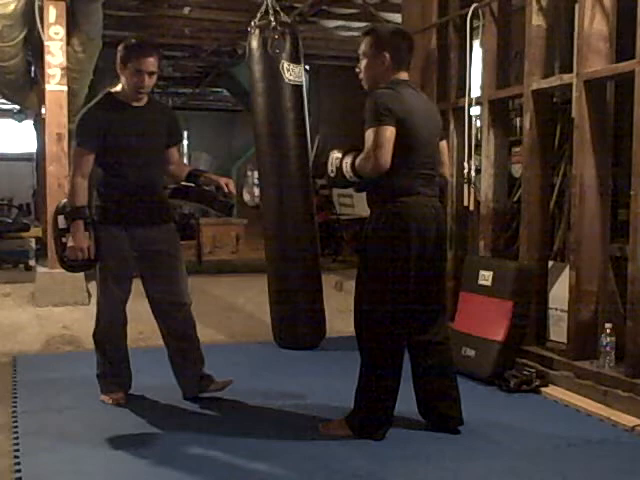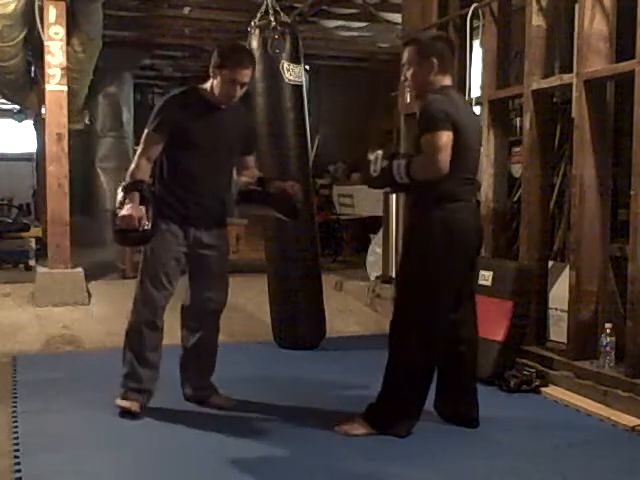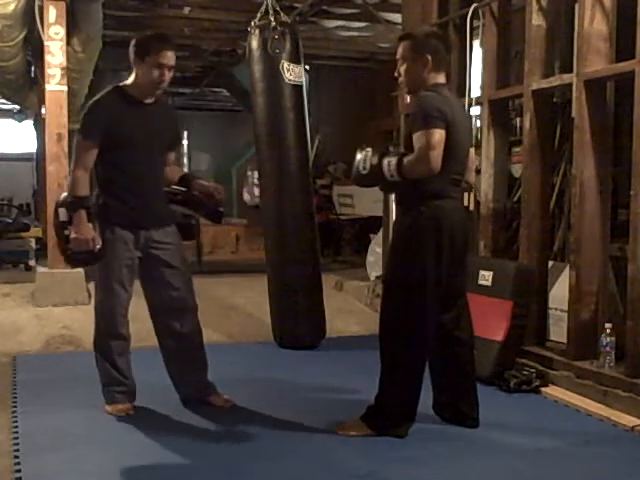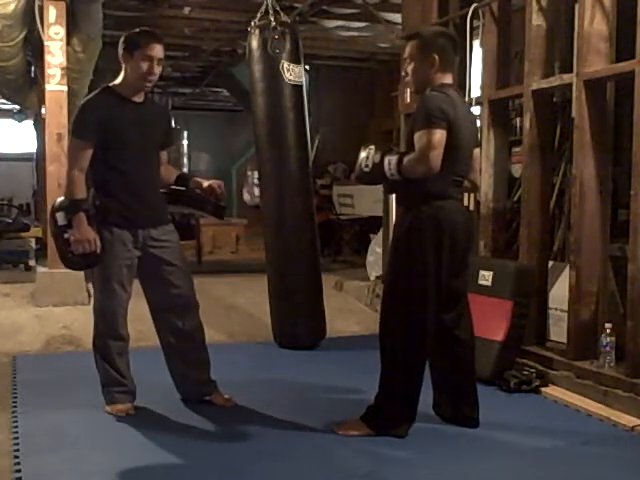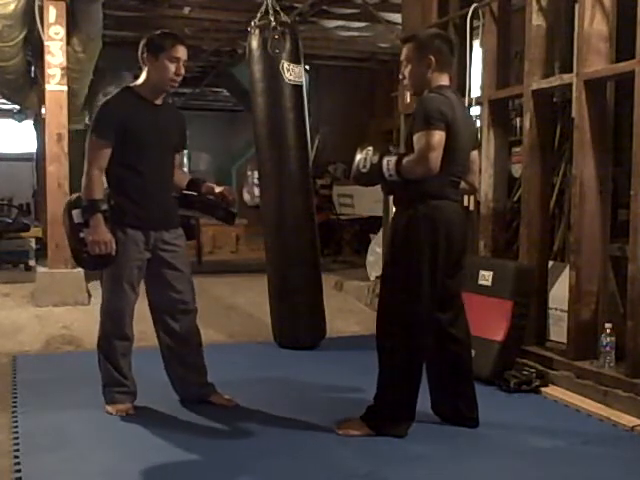
dt=1s
person 1, frame 1
left shoulder: (382, 99)
right shoulder: (427, 105)
left elbow: (377, 161)
right elbow: (442, 169)
left wrist: (344, 165)
left hip: (397, 218)
right hip: (431, 214)
left knee: (380, 320)
right knee: (428, 319)
left ankle: (368, 419)
right ankle: (443, 410)
person 1, frame 2
left shoulder: (435, 106)
right shoulder: (465, 109)
left elbow: (437, 164)
left wrist: (392, 170)
right wrist: (404, 171)
left hip: (438, 221)
right hip: (464, 218)
left knee: (416, 321)
right knee: (457, 316)
left ankle: (389, 416)
right ankle: (460, 406)
person 1, frame 3
left shoulder: (427, 103)
right shoulder: (457, 107)
left elbow: (428, 161)
left wrist: (381, 168)
left hip: (426, 219)
right hip: (452, 216)
left knee: (405, 318)
right knee: (449, 314)
left ankle: (388, 416)
right ankle: (460, 406)
person 1, frame 4
left shoulder: (432, 102)
right shoulder: (464, 109)
left elbow: (427, 161)
left wrist: (383, 166)
left hip: (427, 218)
right hip: (454, 215)
left knee: (405, 318)
right knee: (450, 314)
left ankle: (388, 416)
right ankle: (460, 406)
person 1, frame 5
left shoulder: (430, 103)
right shoulder: (461, 110)
left elbow: (426, 161)
left wrist: (383, 167)
left hip: (424, 218)
right hip: (450, 216)
left knee: (401, 317)
right knee: (445, 314)
left ankle: (387, 416)
right ankle: (459, 407)
person 2, frame 1
left shoulder: (164, 116)
right shoulder: (97, 116)
right elbow: (80, 176)
left wrist: (205, 177)
right wrist: (78, 227)
left hip: (159, 224)
right hip: (113, 227)
left knee: (175, 302)
right knee: (111, 308)
left ankle: (194, 379)
right ankle: (114, 382)
person 2, frame 2
left shoulder: (242, 120)
right shoulder: (177, 107)
left elbow: (246, 171)
right elbow: (145, 157)
left wrist: (272, 185)
right wrist: (133, 199)
left hip: (213, 227)
right hip: (169, 222)
left knee: (208, 306)
right knee: (150, 303)
left ankle: (198, 385)
right ankle: (135, 388)
person 2, frame 3
left shoulder: (168, 115)
right shoulder: (105, 108)
right elbow: (82, 168)
left wrist: (194, 184)
right wrist: (80, 219)
left hip: (161, 226)
right hip: (116, 228)
left knee: (180, 306)
right knee: (113, 312)
left ankle: (196, 386)
right ankle: (118, 392)
person 2, frame 4
left shoulder: (159, 114)
right shoulder: (97, 108)
right elbow: (77, 170)
left wrist: (194, 182)
right wrist: (79, 221)
left hip: (158, 226)
right hip: (113, 228)
left knee: (181, 305)
right knee: (111, 313)
left ankle: (198, 385)
right ankle: (118, 393)
person 2, frame 5
left shoulder: (174, 117)
right shoulder: (116, 108)
right elbow: (94, 170)
left wrist: (202, 187)
right wrist: (96, 221)
left hip: (168, 228)
right hip: (125, 228)
left knee: (181, 310)
right knee: (118, 312)
left ankle: (196, 387)
right ankle: (118, 392)
